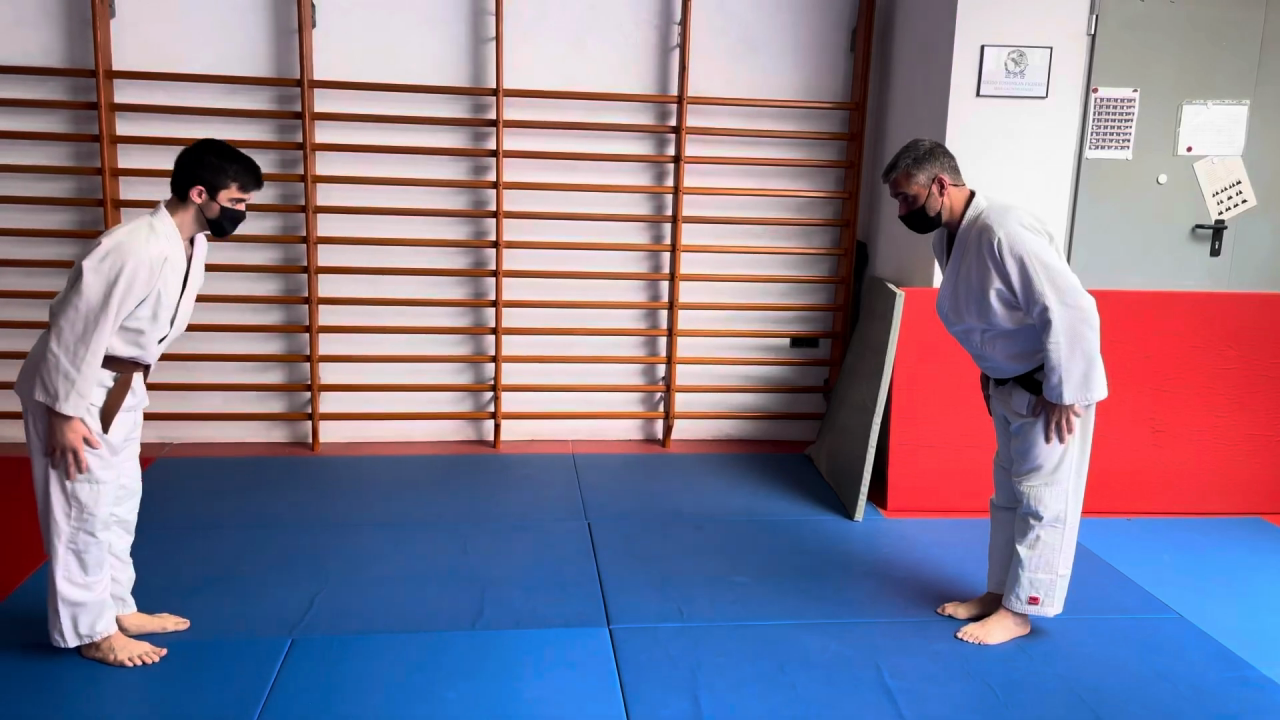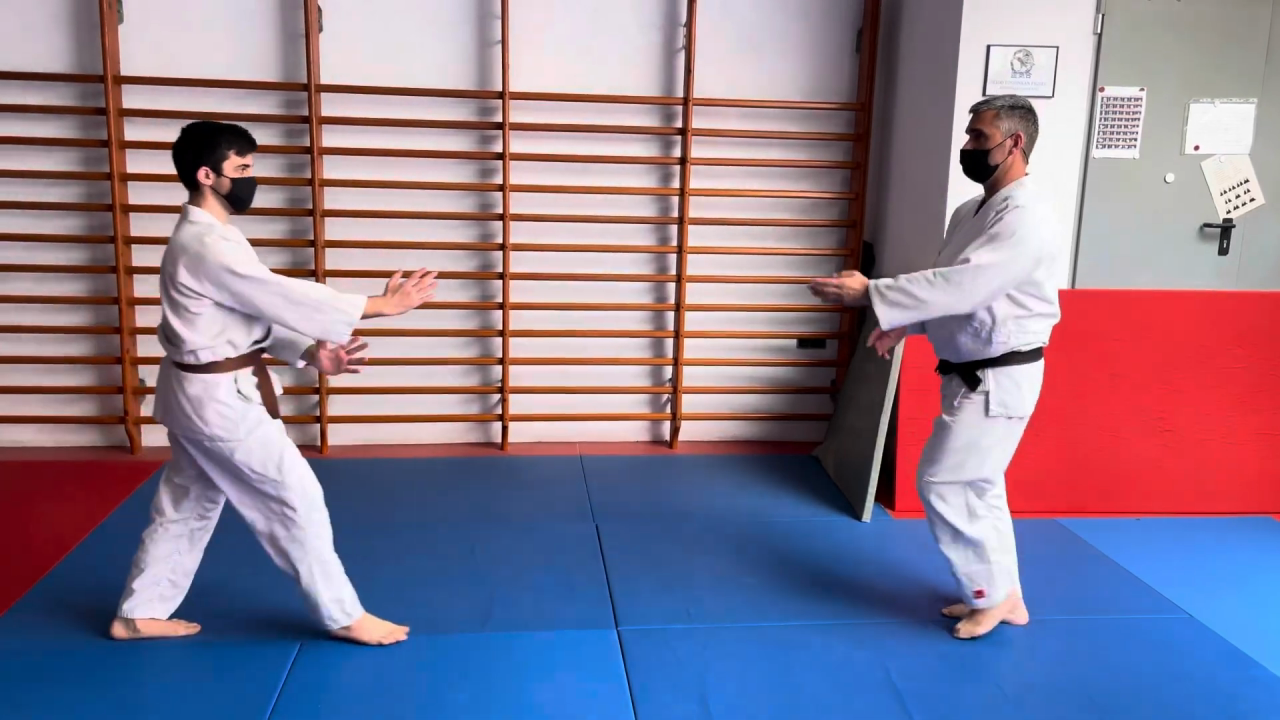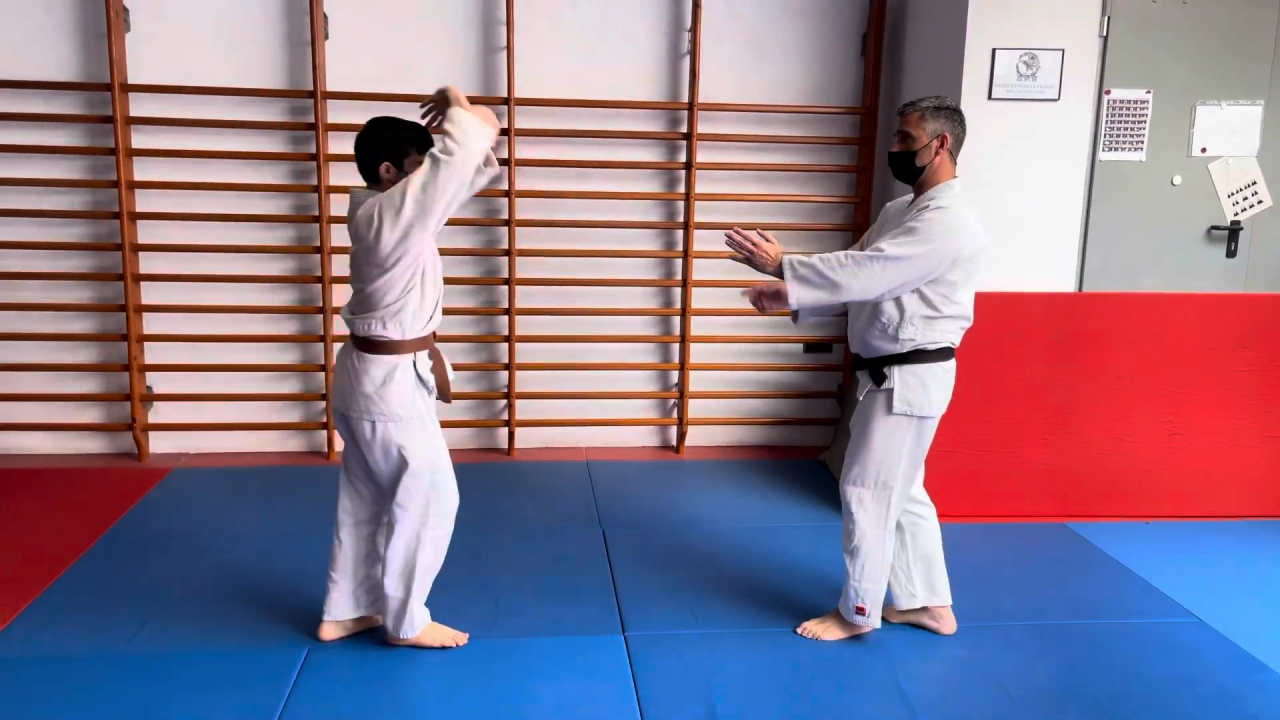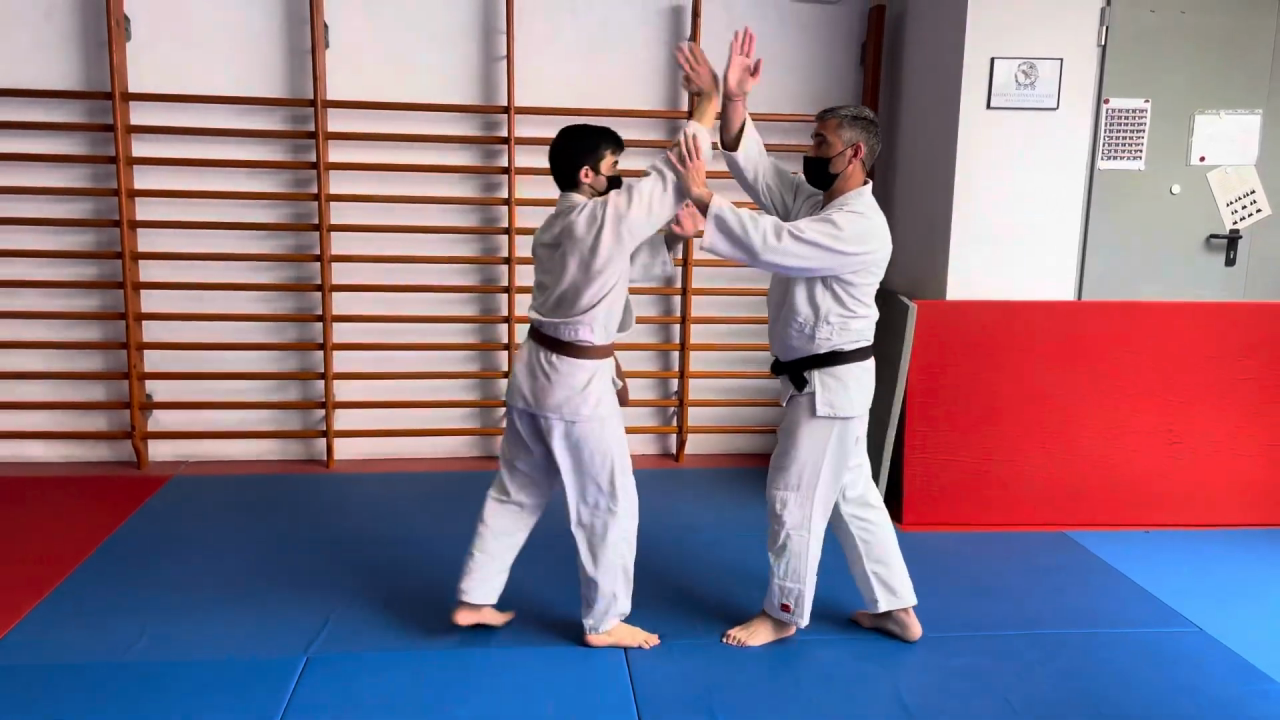
dt=0.7s
person 1, frame 1
left shoulder: (191, 243)
right shoulder: (134, 250)
right elbow: (77, 331)
right wrist: (66, 414)
left hip: (117, 387)
right hip: (75, 387)
left knee: (116, 500)
right knee: (84, 506)
left ankle: (116, 607)
right ankle: (92, 631)
person 1, frame 2
left shoulder: (212, 234)
right shoulder: (206, 246)
left elbow: (265, 309)
right elbow: (284, 297)
left wrist: (313, 351)
right wrist: (382, 305)
left hip: (206, 392)
right hip: (219, 398)
left knee: (185, 507)
right knee: (294, 499)
left ankle: (138, 613)
right ankle: (344, 615)
person 1, frame 3
left shoulder: (378, 212)
right shoulder: (392, 214)
left elbow: (444, 179)
right elbow: (453, 164)
left wrist: (478, 130)
right wrist: (458, 103)
left hip: (372, 372)
right hip: (391, 380)
left knee: (366, 501)
right knee: (429, 498)
left ankle: (344, 612)
right ankle: (404, 618)
person 1, frame 4
left shoulder: (552, 226)
right shoulder: (606, 219)
right elbow: (670, 172)
left wrist: (671, 229)
right wrist: (708, 99)
left hip: (534, 373)
right hip: (581, 383)
left knee: (515, 497)
right knee: (608, 506)
left ankle: (475, 599)
right ankle: (603, 622)
person 2, frame 1
left shoulder: (1004, 232)
right shoulder: (946, 236)
left elbow: (1071, 311)
left wrist: (1064, 394)
right wrist: (990, 373)
left hip: (1057, 386)
right hip: (1012, 384)
left knee: (1044, 498)
right knee: (1010, 492)
left ankle: (1019, 610)
right ankle: (999, 592)
person 2, frame 2
left shoulder: (1025, 219)
right shoulder: (970, 212)
left elbow: (961, 285)
right elbow: (952, 286)
left wrist: (871, 293)
right wrist: (905, 324)
left hip: (1000, 381)
right hip: (969, 376)
left knee: (943, 485)
right knee: (974, 489)
left ankle: (988, 594)
right ankle: (1004, 595)
person 2, frame 3
left shoulder: (949, 222)
right shoulder: (902, 210)
left elbow: (866, 272)
right elbow: (863, 273)
left wrist: (781, 265)
right wrist: (791, 294)
left hip: (909, 377)
right hip: (890, 373)
left knee: (867, 492)
right knee: (901, 493)
left ankle: (858, 612)
right ankle: (929, 603)
person 2, frame 4
left shoulder: (860, 226)
right shoulder: (812, 200)
left elbow: (772, 245)
right elbow: (752, 166)
left wrist: (704, 200)
right wrist: (733, 98)
left hip: (831, 382)
right hip: (824, 378)
left knee: (797, 498)
right knee: (852, 495)
left ankle: (784, 614)
right ankle: (895, 608)
